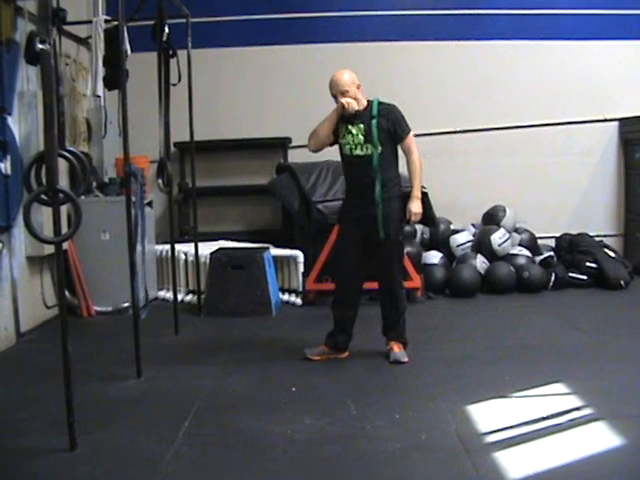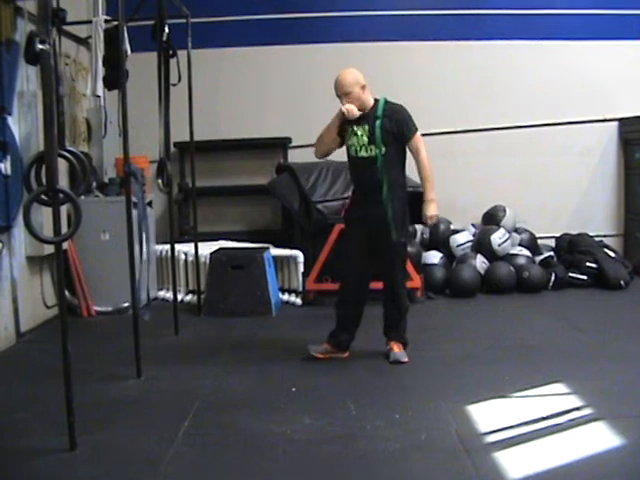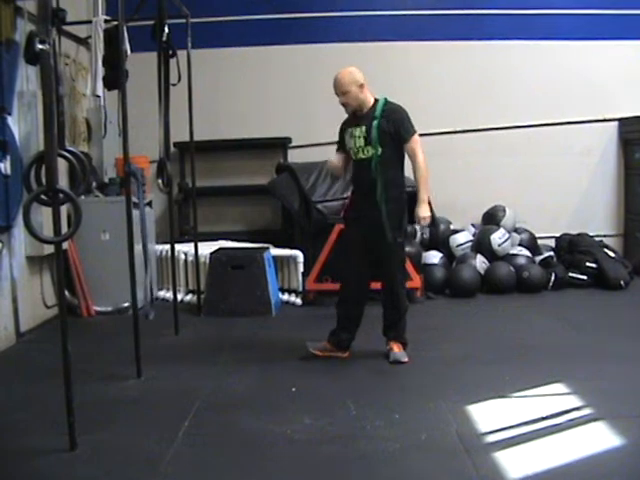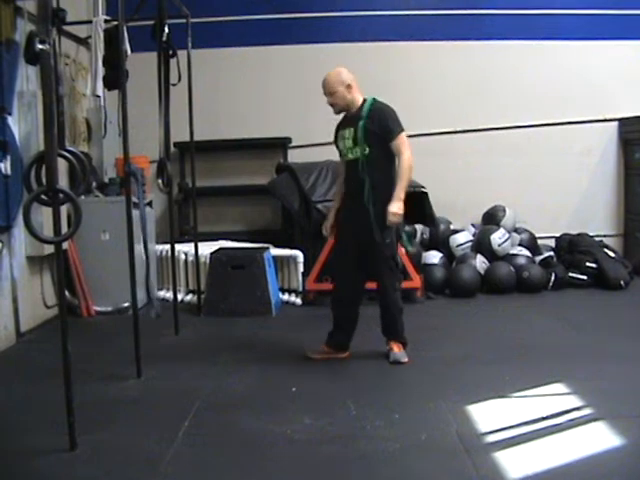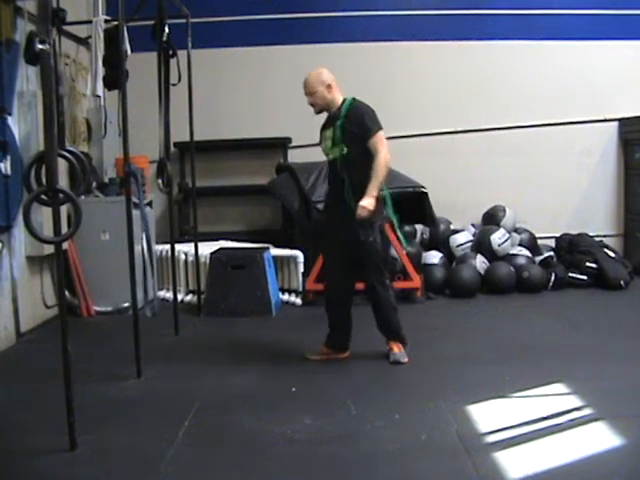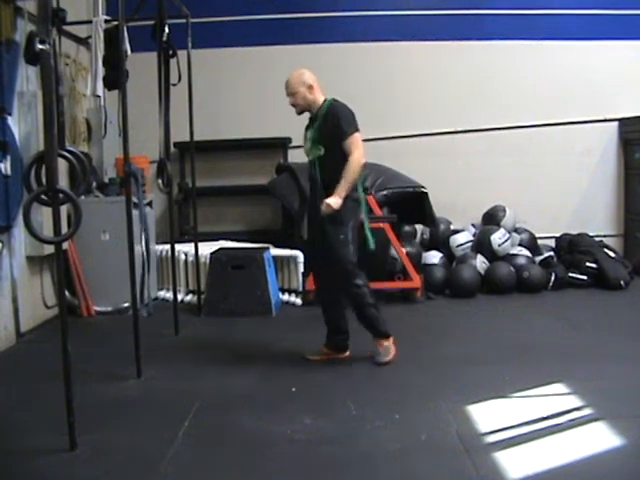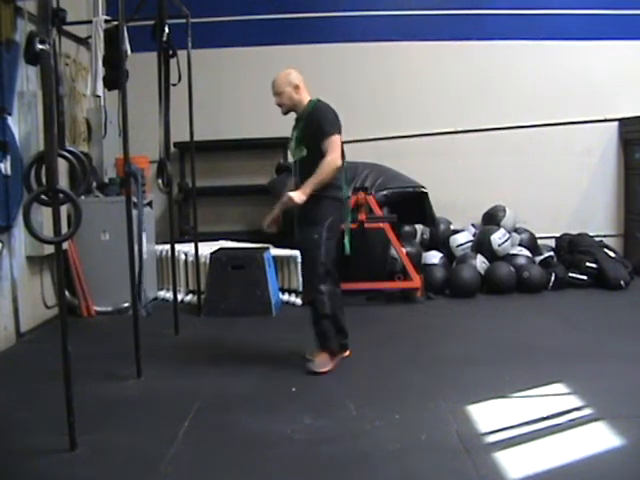
dt=0.2s
person 1, frame 1
left shoulder: (387, 113)
right shoulder: (340, 122)
left elbow: (412, 153)
right elbow: (314, 145)
left wrist: (415, 197)
right wrist: (337, 111)
left hip: (387, 207)
right hip: (353, 209)
left knee: (391, 276)
right knee: (346, 277)
left ankle: (396, 340)
right ankle: (338, 343)
person 1, frame 2
left shoulder: (394, 113)
right shoulder: (347, 123)
left elbow: (420, 154)
right elbow: (320, 151)
left wrist: (430, 198)
right wrist: (339, 117)
left hip: (391, 209)
right hip: (359, 209)
left knee: (394, 276)
right knee: (352, 277)
left ankle: (396, 340)
right ankle: (340, 342)
person 1, frame 3
left shoulder: (392, 114)
right shoulder: (349, 124)
left elbow: (417, 156)
right elbow: (345, 167)
left wrist: (423, 201)
right wrist: (335, 164)
left hip: (389, 210)
right hip: (358, 209)
left knee: (393, 277)
right knee: (352, 277)
left ankle: (396, 341)
right ankle: (339, 341)
person 1, frame 4
left shoulder: (381, 114)
right shoulder: (342, 127)
left elbow: (404, 155)
left wrist: (397, 199)
right wrist: (333, 210)
left hip: (379, 211)
right hip: (351, 211)
left knee: (387, 277)
right knee: (344, 279)
left ankle: (396, 341)
right ankle: (338, 343)
person 1, frame 5
left shoulder: (359, 113)
right shoulder: (327, 126)
left elbow: (382, 154)
left wrist: (371, 196)
left hip: (363, 210)
right hip: (336, 211)
left knee: (376, 276)
right knee: (335, 280)
left ankle: (395, 340)
right ankle: (337, 343)
person 1, frame 6
left shoulder: (337, 113)
right shoulder: (312, 124)
left elbow: (357, 156)
left wrist: (339, 196)
right wrist: (310, 213)
left hip: (340, 208)
right hip: (319, 209)
left knee: (346, 273)
right knee: (324, 279)
left ankle: (382, 336)
right ankle: (336, 343)
person 1, frame 7
left shoulder: (321, 113)
right shoulder: (301, 123)
left elbow: (334, 159)
left wrist: (304, 193)
right wrist: (279, 207)
left hip: (325, 205)
right hip: (308, 207)
left knee: (317, 274)
right knee: (323, 276)
left ankle: (329, 348)
right ankle: (338, 343)
